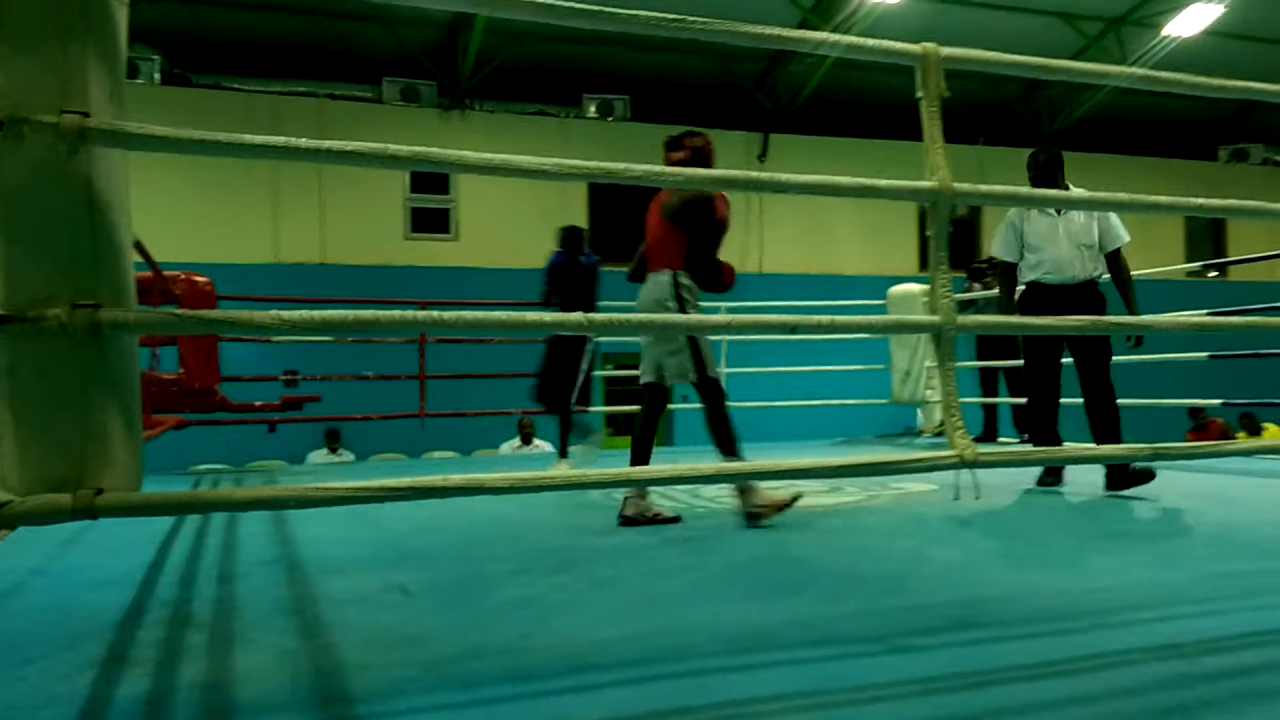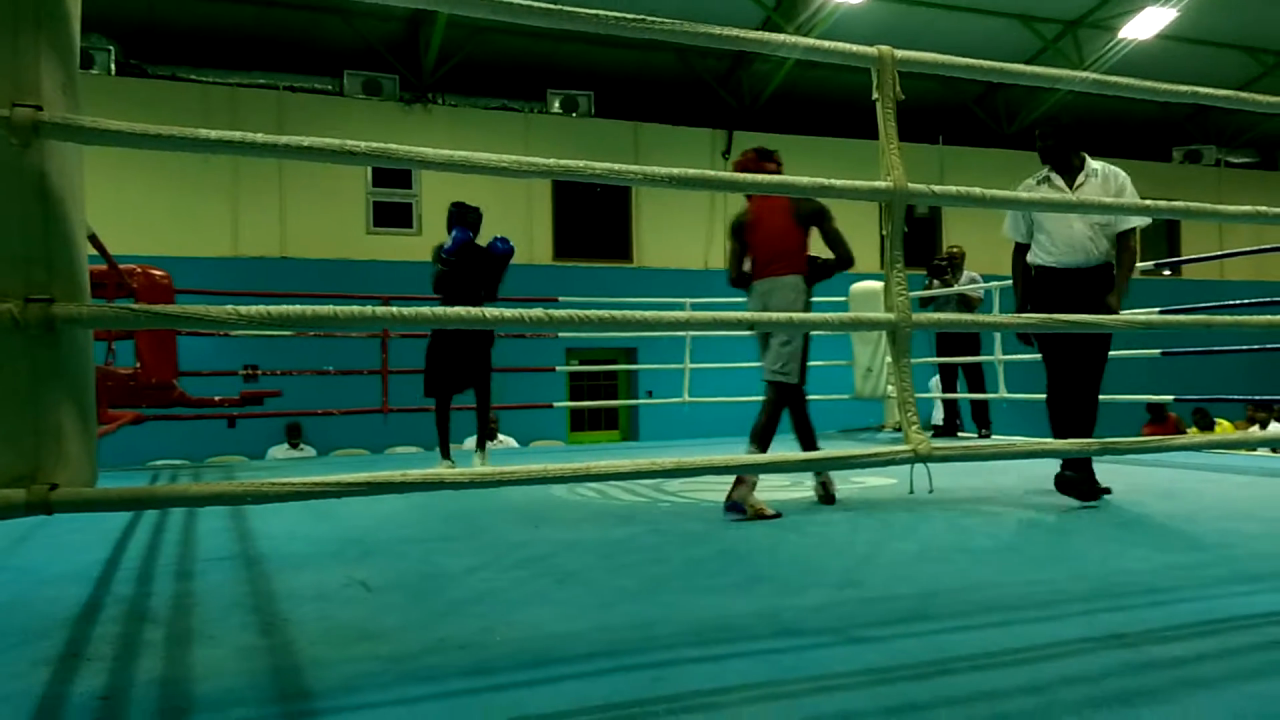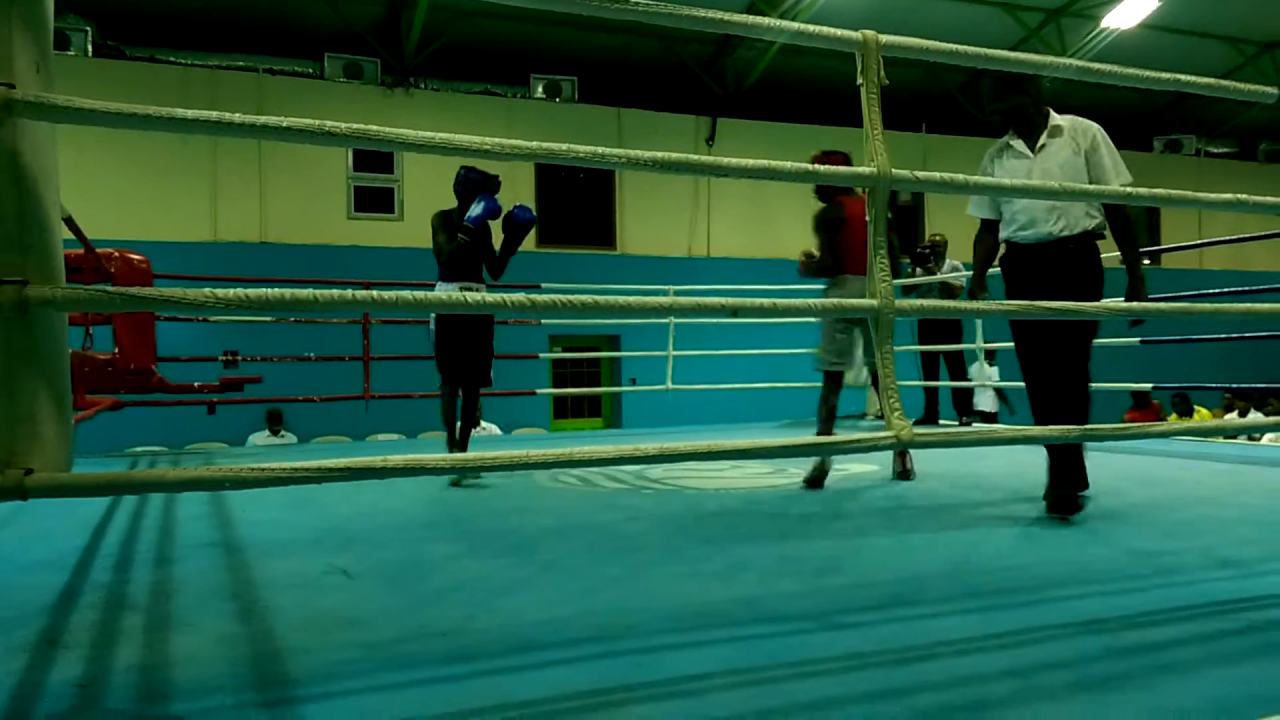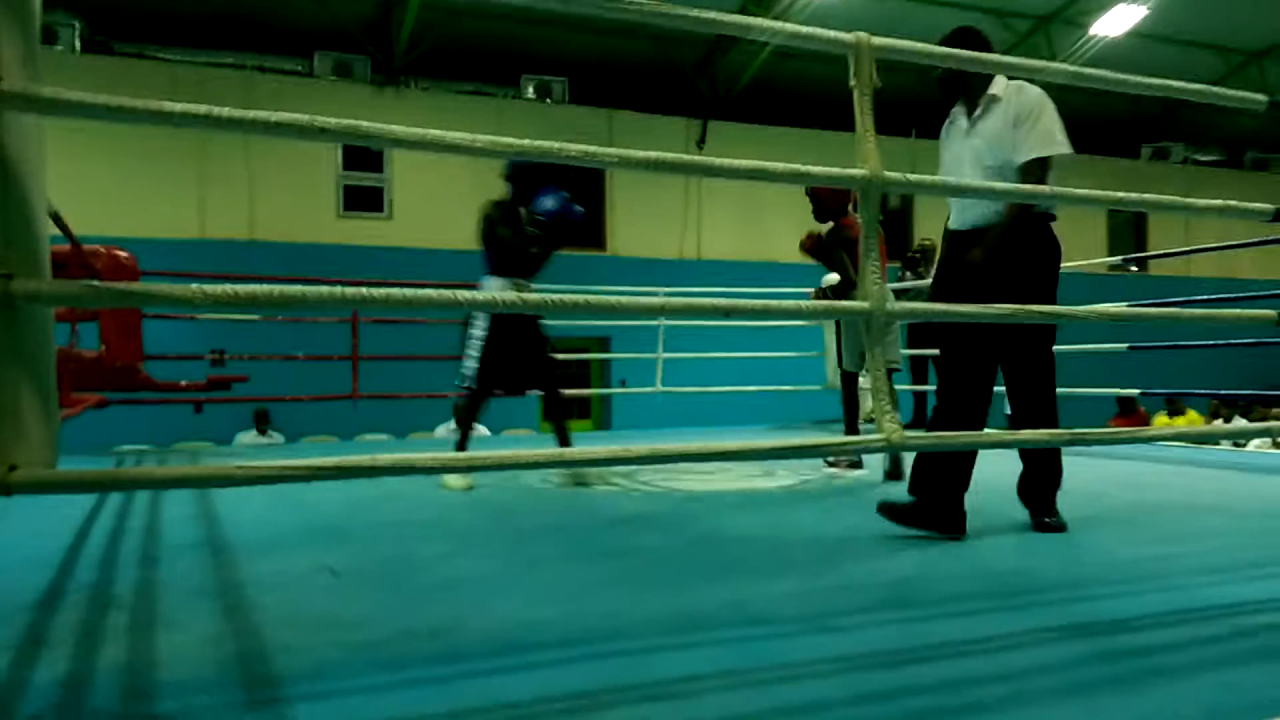
dt=0.7s
person 1, frame 1
left shoulder: (1094, 207)
right shoulder: (1020, 215)
left elbow: (1115, 260)
right elbow: (1008, 271)
left wrist: (1133, 311)
left hip: (1086, 299)
right hip: (1041, 303)
left knee: (1098, 385)
right knee: (1042, 390)
left ankle: (1117, 468)
right ankle: (1051, 464)
person 1, frame 2
left shoulder: (1113, 180)
right shoulder: (1030, 190)
left elbow: (1127, 242)
right elbow: (1021, 251)
left wrist: (1117, 293)
right wrist: (1021, 308)
left hip: (1097, 285)
right hip: (1051, 287)
left knee: (1087, 382)
right knee: (1063, 376)
left ankle: (1079, 464)
right ankle: (1073, 467)
person 1, frame 3
left shoulder: (1084, 134)
right shoulder: (995, 157)
left elbow: (1116, 207)
right elbow: (988, 227)
left wrist: (1136, 276)
right wrist: (977, 280)
left hip: (1074, 259)
right hip: (1022, 267)
left knee: (1067, 367)
right knee: (1040, 375)
left ankle: (1064, 482)
right ankle: (1070, 473)
person 1, frame 4
left shoulder: (1025, 100)
right shoulder: (953, 122)
left elbow: (1032, 184)
left wrist: (990, 247)
right wrist: (941, 273)
left hip: (1019, 249)
right hip: (964, 252)
left knee: (1029, 378)
right knee: (960, 378)
left ankle: (1042, 499)
right ankle: (937, 501)
person 2, frame 1
left shoulder: (663, 201)
right shoulder: (695, 197)
left elbow: (636, 271)
right elbow: (698, 258)
right wrist: (719, 223)
left hip: (653, 295)
right hip: (674, 295)
left knee: (656, 399)
right knee: (713, 394)
left ankle: (636, 500)
right ankle: (750, 496)
person 2, frame 2
left shoulder: (743, 219)
right shoulder: (807, 207)
left elbow: (735, 277)
right elbow: (845, 259)
right wrist: (817, 267)
left hip: (759, 298)
right hip: (790, 294)
left knee: (793, 390)
right knee: (778, 391)
left ankle: (821, 477)
right ankle: (742, 488)
person 2, frame 3
left shoulder: (828, 215)
left elbow: (826, 267)
right elbow: (895, 268)
left wrist: (808, 266)
left hip: (843, 292)
left knee: (832, 378)
right knee: (880, 376)
left ankle: (823, 451)
right ankle: (901, 455)
person 2, frame 4
left shoulder: (837, 235)
left elbow: (850, 281)
left wrist: (825, 294)
right wrist: (822, 253)
left knee: (849, 377)
right knee: (884, 377)
left ankle: (852, 451)
person 3, frame 1
left shoulder: (588, 270)
right shoulder: (559, 268)
left elbow: (589, 308)
right elbow: (546, 303)
left wrist: (586, 279)
right wrist: (551, 280)
left hip: (580, 336)
right hip: (560, 335)
left knee: (564, 400)
right knee: (544, 396)
left ankle: (563, 455)
right ankle: (587, 434)
person 3, frame 2
left shoulder: (483, 253)
right shoulder: (441, 250)
left elbow: (490, 296)
right elbow: (437, 287)
left wrist: (498, 269)
right wrist: (448, 257)
left knee: (482, 385)
right knee: (442, 394)
left ankle: (481, 449)
right ankle: (446, 457)
person 3, frame 3
left shoulder: (483, 227)
right shoulder: (442, 219)
left elbow: (496, 271)
right elbow: (448, 257)
left wrist: (512, 239)
right wrist: (470, 228)
left knee: (473, 384)
right knee: (452, 381)
left ankle: (461, 451)
right ankle: (452, 455)
person 3, frame 4
left shoulder: (523, 217)
right shoulder: (495, 212)
right elbow: (517, 255)
left wrist: (555, 236)
right wrist: (540, 222)
left knee: (551, 382)
right knee: (481, 386)
person 4, frame 1
right shoulder: (978, 283)
right elbow: (962, 307)
left wrist: (993, 287)
right wrist: (971, 282)
left hip: (1007, 336)
right hip: (984, 338)
left knee: (1015, 384)
right knee: (988, 386)
left ankle: (1024, 429)
right ankle: (989, 430)
person 4, frame 2
left shoulder: (973, 278)
right shoulder: (937, 280)
left elbow: (974, 303)
right elbow: (923, 304)
left wrist: (953, 285)
right wrist: (931, 280)
left hip: (966, 334)
right hip: (944, 335)
left knee: (975, 382)
right knee: (947, 382)
left ankle: (983, 425)
right ankle: (950, 424)
person 4, frame 3
left shoulder: (954, 266)
right shoulder: (919, 268)
left elbow: (956, 291)
right elbow: (905, 291)
left wrist: (935, 273)
right wrist: (913, 268)
left hip: (948, 322)
right hip: (926, 323)
left knee: (956, 370)
right knee: (929, 371)
left ankle: (964, 413)
right ankle: (930, 413)
person 4, frame 4
right shoulder: (909, 273)
right elbow: (896, 295)
left wrist: (923, 277)
right wrist: (905, 272)
left hip: (936, 326)
right hip: (915, 326)
right knee: (918, 374)
right ankle: (919, 416)
